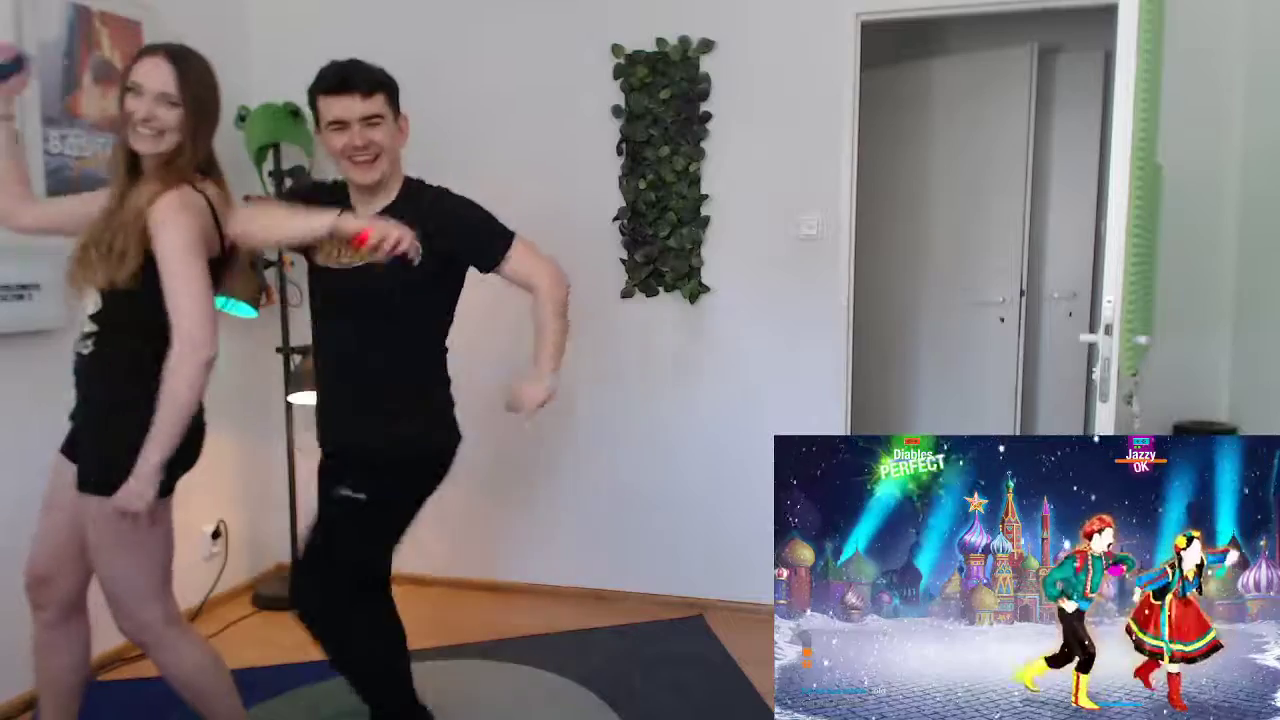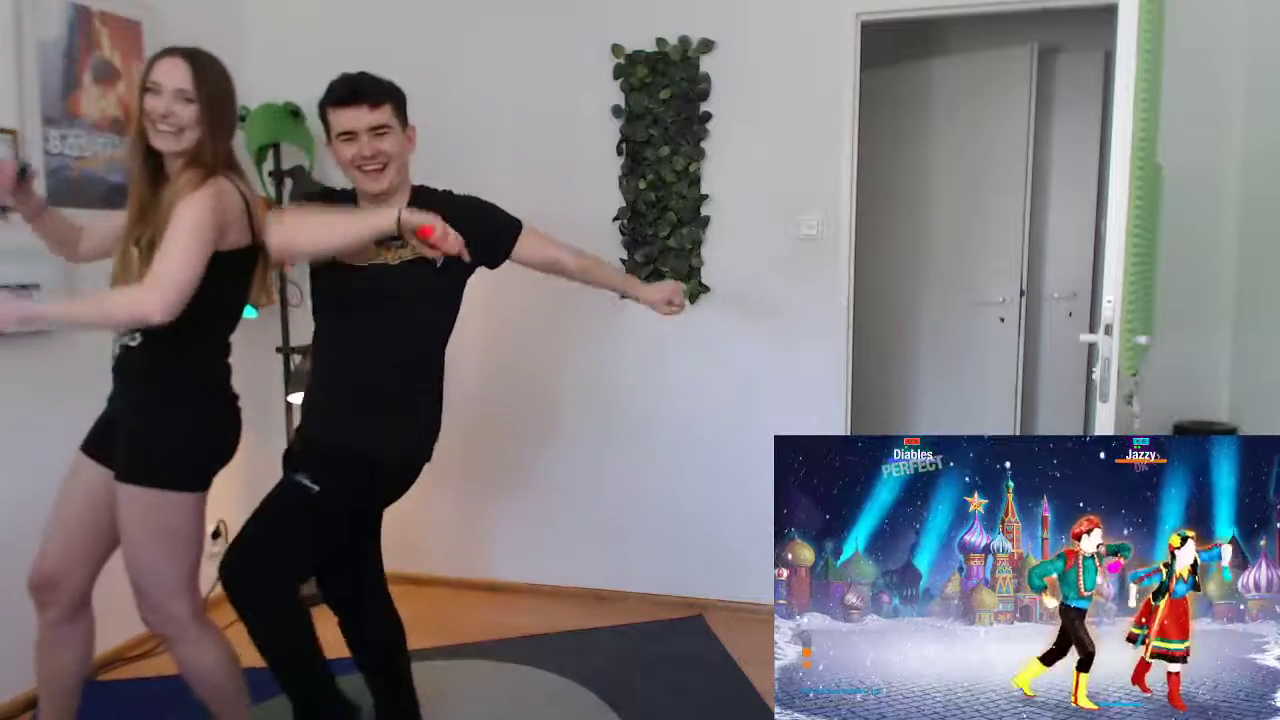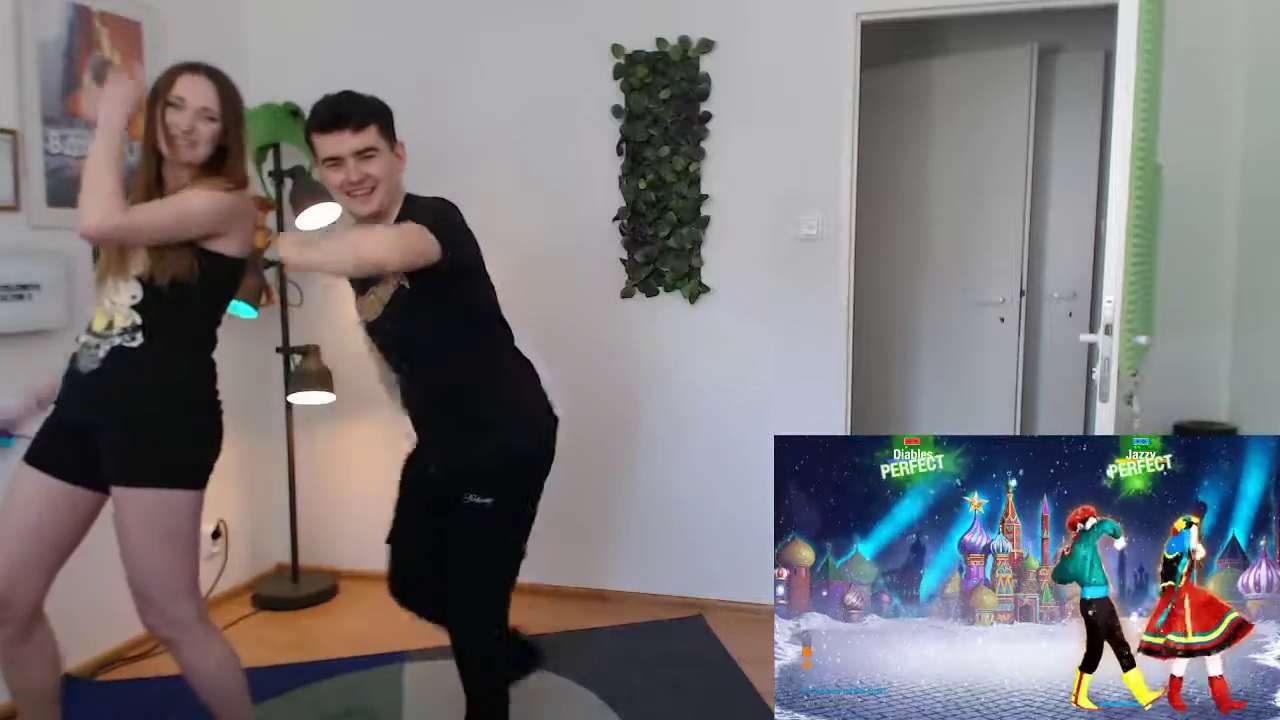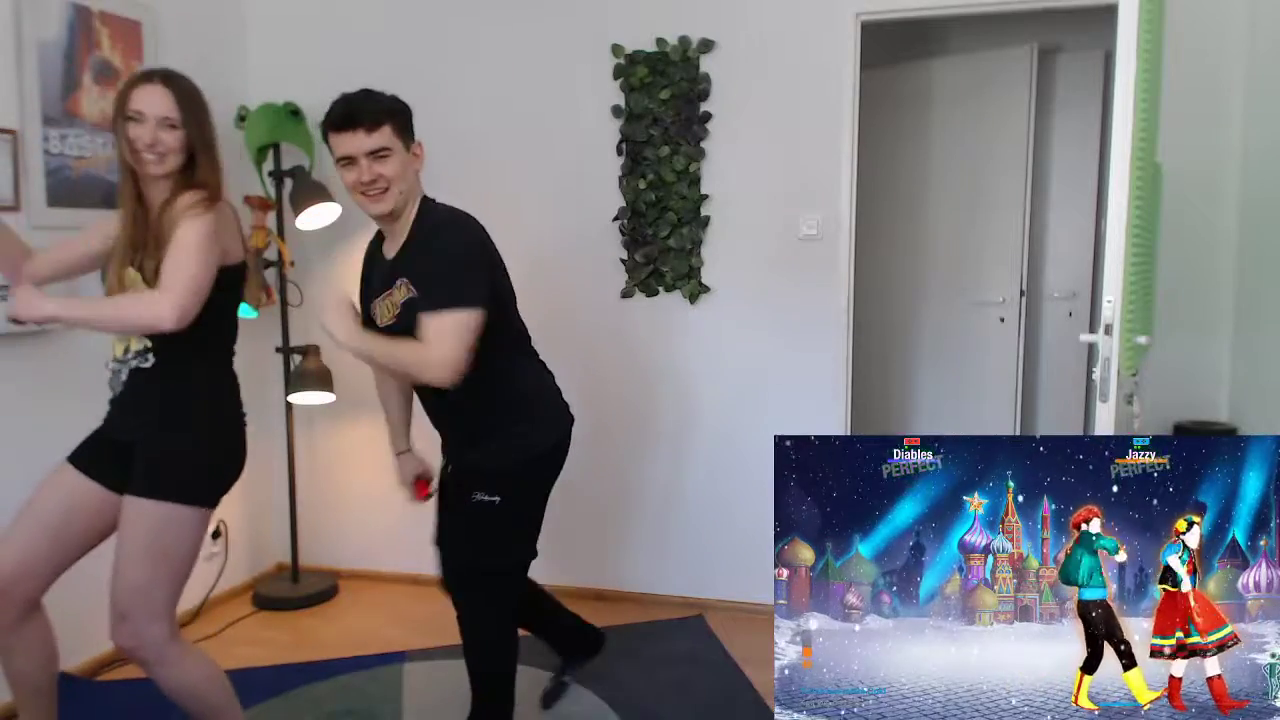
dt=0.5s
person 1, frame 1
left shoulder: (176, 204)
right shoulder: (134, 198)
left elbow: (197, 341)
left wrist: (150, 465)
left hip: (137, 420)
right hip: (109, 414)
left knee: (146, 618)
person 1, frame 2
left shoulder: (209, 194)
right shoulder: (163, 196)
left elbow: (157, 303)
right elbow: (76, 244)
left hip: (179, 415)
right hip: (140, 408)
left knee: (170, 612)
right knee: (54, 583)
person 1, frame 3
left shoulder: (224, 203)
right shoulder: (145, 202)
left elbow: (98, 221)
left wrist: (109, 121)
left hip: (164, 414)
right hip: (85, 408)
left knee: (171, 616)
person 1, frame 4
left shoulder: (203, 211)
right shoulder: (133, 221)
left elbow: (171, 312)
left hip: (192, 432)
right hip: (130, 426)
left knee: (141, 634)
person 2, frame 1
left shoulder: (443, 213)
right shoulder: (316, 207)
left elbow: (546, 277)
right elbow: (243, 226)
left wrist: (543, 373)
right wrist: (340, 225)
left hip: (408, 444)
right hip: (347, 442)
left knee: (320, 590)
right knee: (352, 589)
person 2, frame 2
left shoulder: (456, 216)
right shoulder: (327, 214)
left elbow: (555, 255)
right elbow: (281, 238)
left wrist: (641, 290)
right wrist: (395, 218)
left hip: (381, 443)
right hip: (333, 438)
left knee: (251, 572)
right knee: (350, 585)
person 2, frame 3
left shoulder: (435, 219)
right shoulder: (349, 249)
left elbow: (380, 252)
left wrist: (291, 245)
left hip: (508, 441)
right hip: (442, 448)
left knee: (472, 590)
right knee: (414, 583)
right ankle: (506, 654)
person 2, frame 4
left shoulder: (452, 238)
right shoulder: (374, 256)
left elbow: (442, 364)
left wrist: (349, 338)
right wrist: (401, 446)
left hip: (524, 441)
right hip: (470, 448)
left knee: (480, 586)
right knee: (463, 574)
right ankle: (576, 639)
person 3, frame 1
left shoulder: (1104, 556)
right shoulder: (1076, 559)
left elbow: (1129, 560)
right elbow: (1048, 580)
left wrist: (1123, 566)
right wrist: (1061, 600)
left hip: (1079, 612)
right hip: (1070, 612)
left knee: (1068, 654)
right knee: (1088, 652)
left ankle: (1027, 674)
right ankle: (1079, 697)
person 3, frame 2
left shoulder: (1099, 553)
right shoulder: (1067, 558)
left elbow: (1125, 548)
right elbow: (1035, 573)
left wrist: (1120, 559)
right wrist: (1044, 595)
left hip: (1081, 611)
right hip: (1070, 611)
left knee: (1059, 650)
right knee: (1088, 651)
left ankle: (1023, 678)
right ankle: (1079, 697)
person 3, frame 3
left shoulder: (1068, 553)
right shoulder: (1082, 540)
left elbow: (1057, 577)
right elbow: (1105, 524)
right wrist: (1118, 537)
left hip: (1102, 602)
right hip: (1093, 603)
left knee: (1122, 648)
right knee: (1094, 651)
left ankle: (1144, 695)
right ankle: (1079, 696)
person 3, frame 4
left shoulder: (1074, 550)
right shoulder: (1084, 539)
left elbow: (1064, 577)
right elbow: (1102, 541)
right wrist: (1118, 551)
left hip: (1100, 603)
right hip: (1090, 605)
left knee: (1123, 647)
right knee: (1095, 653)
left ankle: (1142, 694)
right ankle: (1079, 697)
person 4, frame 1
left shoulder: (1202, 561)
right shoulder: (1170, 571)
left elbow: (1233, 553)
right elbow: (1141, 580)
left wrist: (1225, 564)
right wrist: (1137, 596)
left hip: (1183, 607)
right hip: (1165, 608)
right knee: (1175, 650)
left ankle: (1143, 671)
right ankle: (1174, 695)
person 4, frame 2
left shoulder: (1196, 559)
right shoulder: (1164, 571)
left elbow: (1226, 548)
right elbow: (1135, 577)
left wrist: (1225, 564)
right wrist: (1132, 598)
left hip: (1181, 607)
right hip: (1163, 608)
left knee: (1154, 645)
right knee: (1175, 650)
left ankle: (1138, 677)
right ankle: (1174, 695)
person 4, frame 3
left shoulder: (1187, 554)
right shoulder: (1172, 546)
right elbow: (1186, 536)
right wrist: (1199, 549)
left hip: (1195, 601)
right hip: (1179, 604)
left knee: (1209, 646)
right knee: (1185, 651)
left ankle: (1222, 699)
right ankle: (1174, 695)
person 4, frame 4
left shoulder: (1190, 555)
right shoulder: (1176, 547)
right elbow: (1168, 555)
right wrist: (1184, 576)
left hip: (1192, 604)
right hip: (1177, 605)
left knee: (1208, 648)
right knee: (1186, 651)
left ankle: (1222, 699)
right ankle: (1173, 695)
